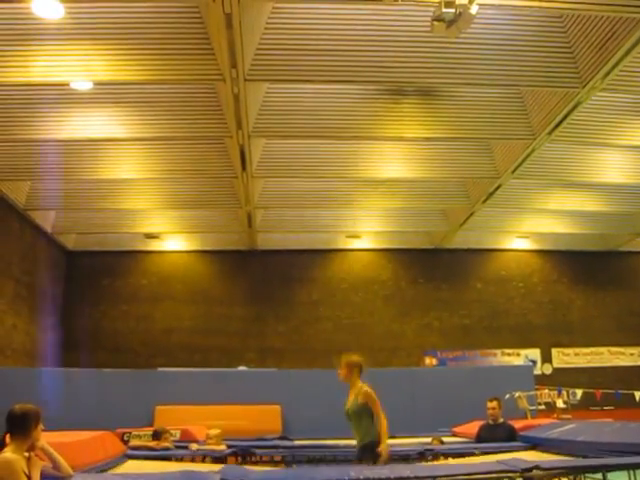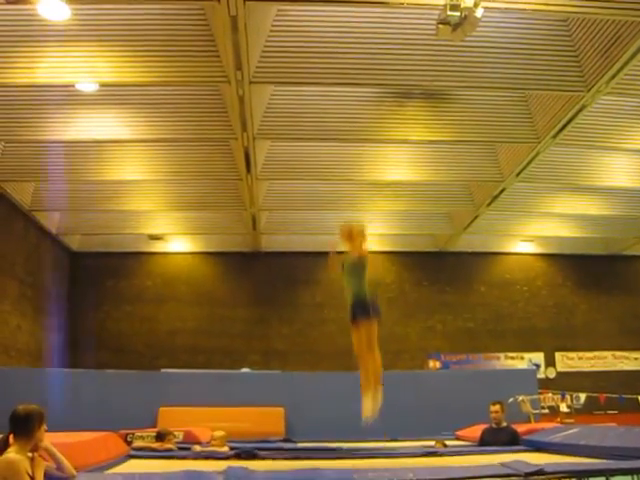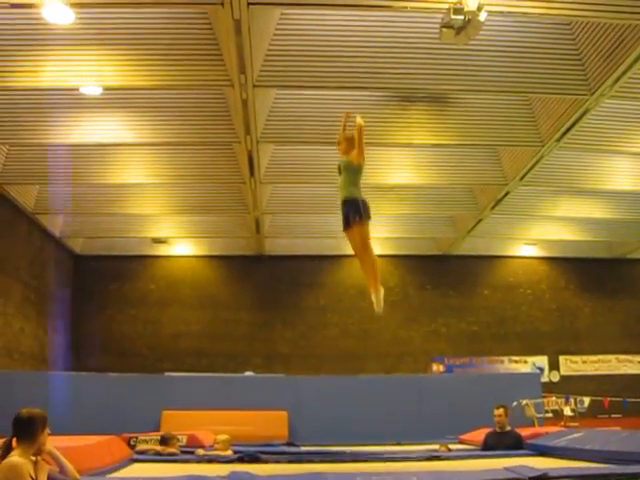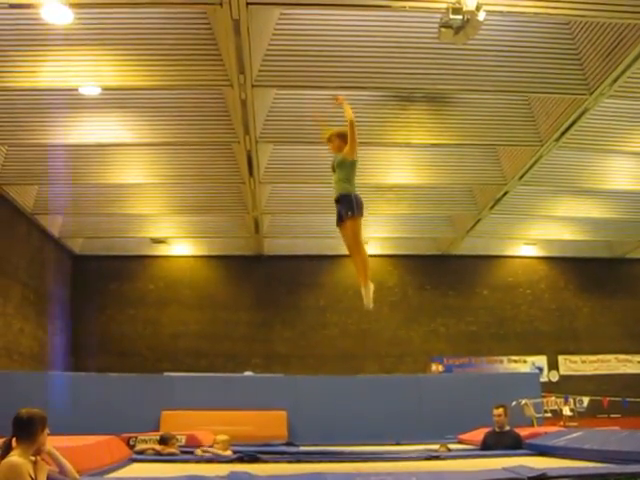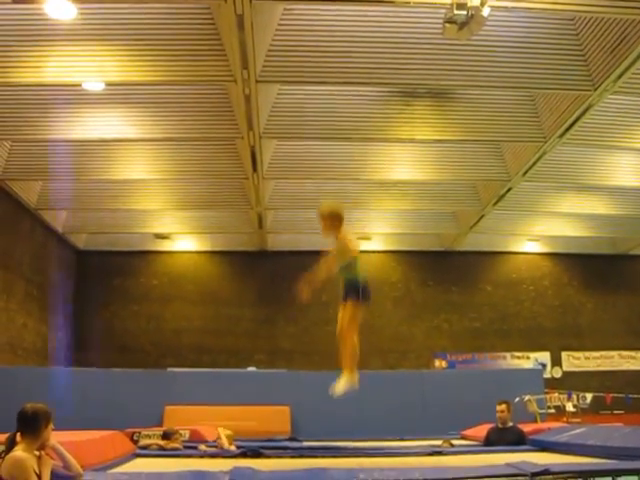
dt=0.3s
person 1, frame 1
left shoulder: (365, 391)
right shoulder: (351, 393)
left elbow: (381, 417)
left wrist: (384, 442)
left hip: (373, 444)
right hip: (363, 446)
person 1, frame 2
left shoulder: (360, 251)
right shoulder: (349, 255)
left elbow: (364, 249)
left wrist: (360, 236)
right wrist: (334, 258)
left hip: (365, 302)
right hip: (355, 304)
left knee: (370, 349)
right knee: (360, 353)
left ankle: (375, 391)
right ankle: (367, 394)
person 1, frame 3
left shoulder: (357, 155)
right shoulder: (345, 160)
left elbow: (360, 128)
right elbow: (343, 140)
left wrist: (358, 120)
right wrist: (344, 124)
left hip: (356, 203)
right hip: (347, 206)
left knee: (365, 249)
right knee: (360, 252)
left ankle: (377, 288)
right ankle: (374, 289)
person 1, frame 4
left shoulder: (350, 152)
right shoulder: (340, 157)
left elbow: (351, 123)
left wrist: (345, 105)
left hip: (351, 200)
right hip: (342, 203)
left knee: (356, 245)
right knee: (352, 248)
left ankle: (366, 284)
right ankle: (365, 285)
person 1, frame 5
left shoulder: (345, 238)
right shoulder: (338, 242)
left elbow: (353, 251)
right elbow: (328, 265)
right wrist: (310, 283)
left hip: (356, 288)
right hip: (350, 288)
left knee: (349, 331)
right knee: (342, 332)
left ankle: (350, 374)
right ankle: (348, 375)
